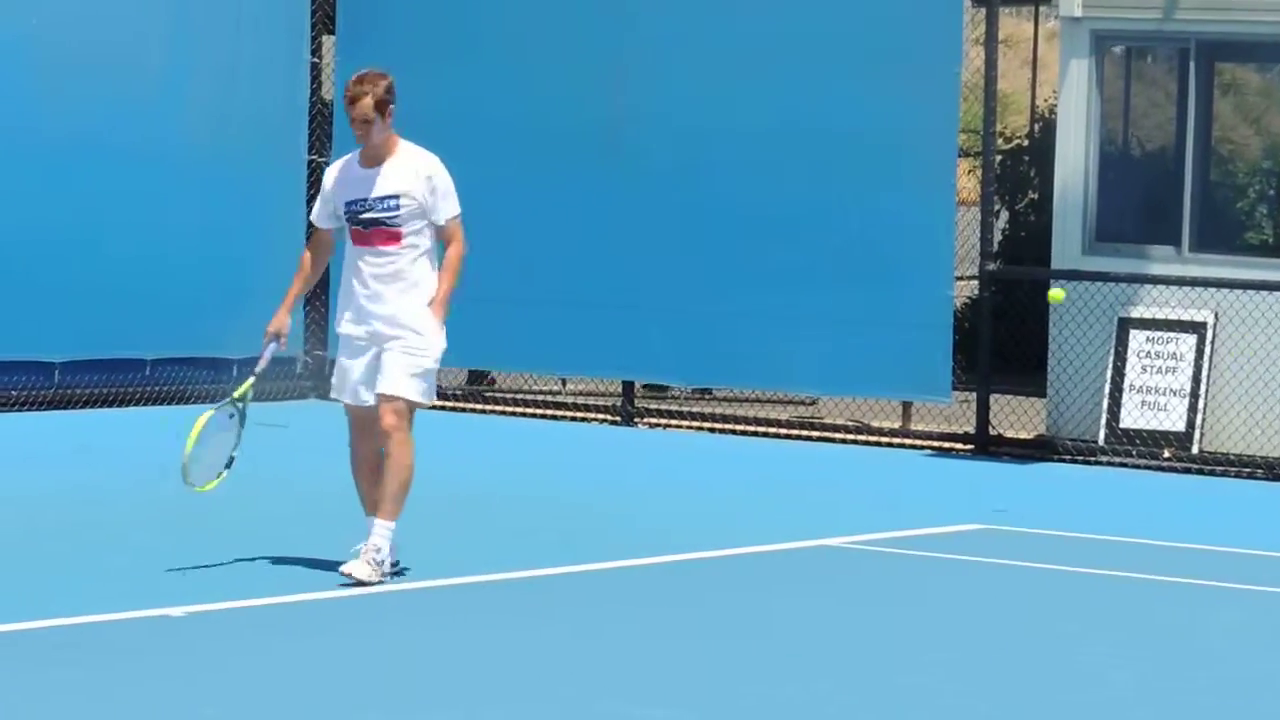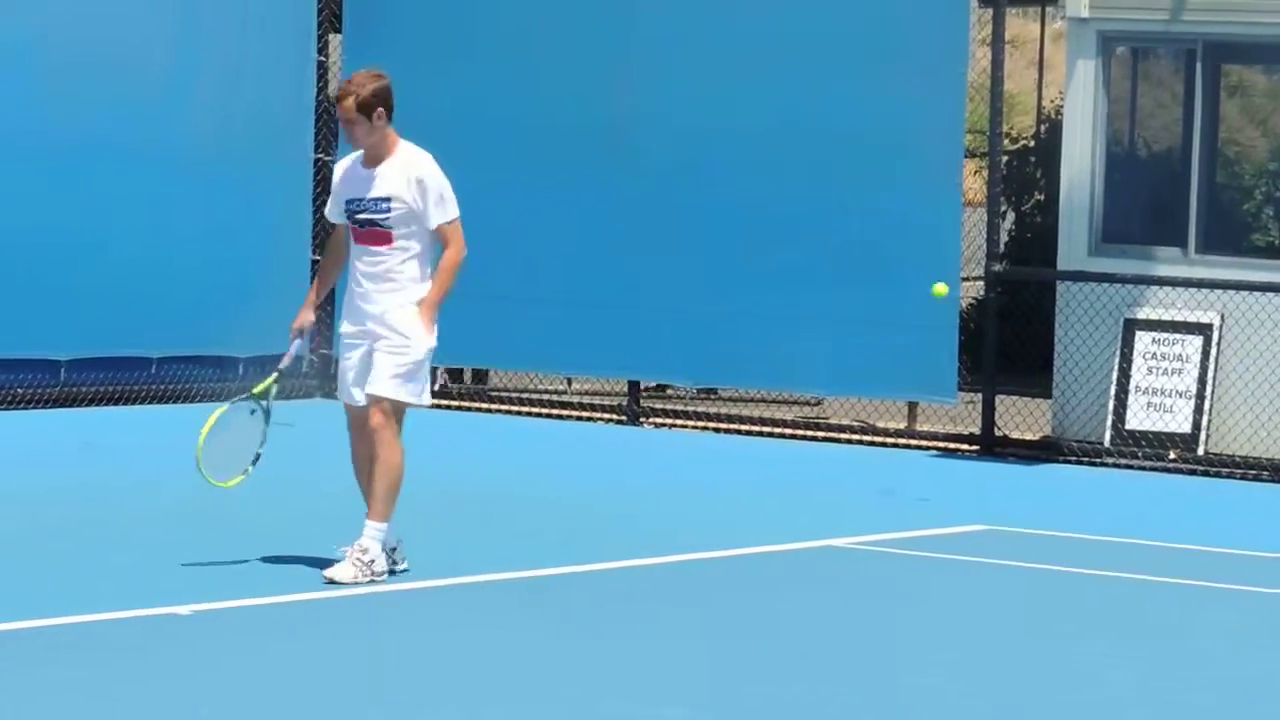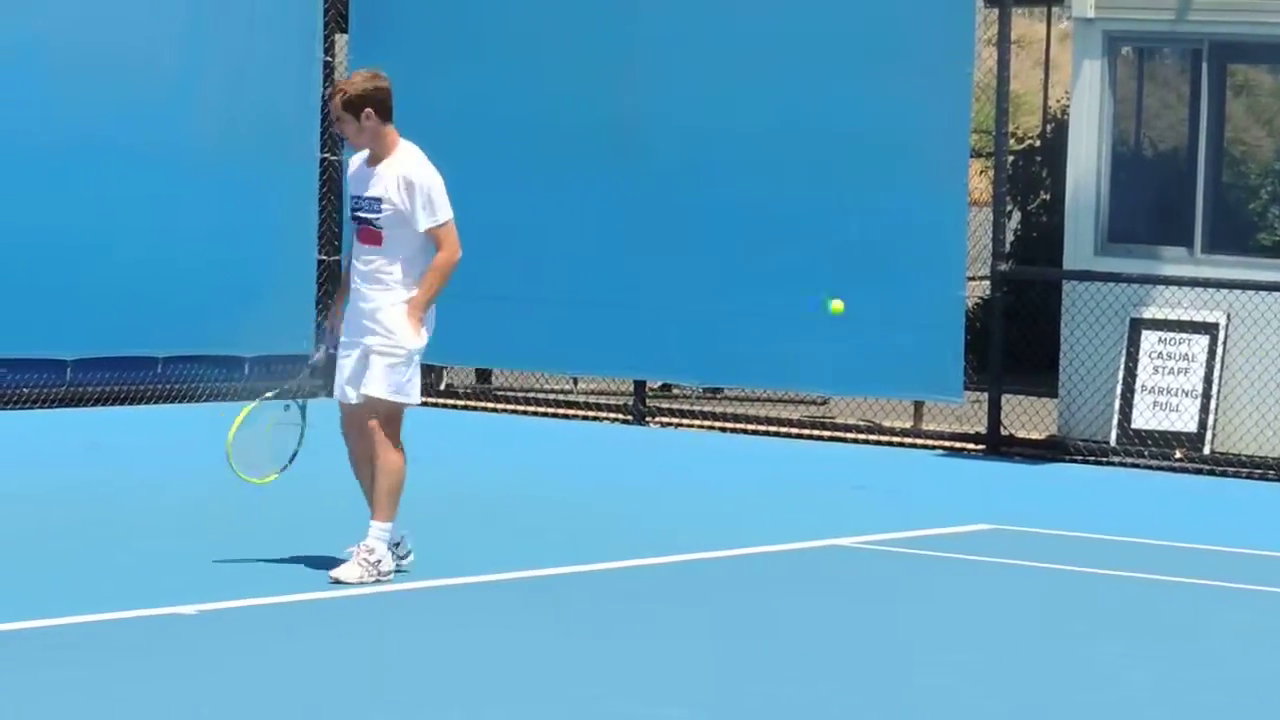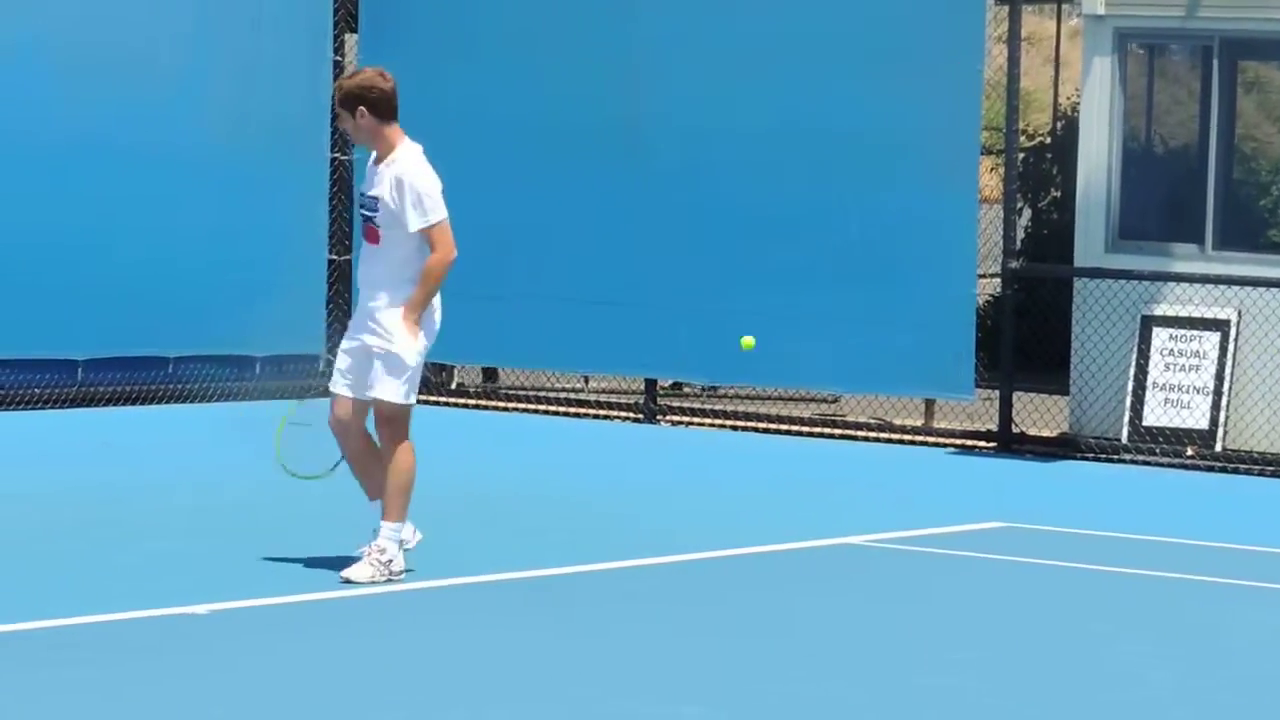
dt=0.1s
person 1, frame 1
left shoulder: (425, 169)
right shoulder: (337, 175)
left elbow: (455, 244)
right elbow: (318, 247)
left wrist: (435, 309)
right wrist: (286, 308)
left hip: (409, 320)
right hip: (356, 323)
left knee: (392, 426)
right knee: (361, 432)
left ankle: (380, 545)
right ankle: (377, 542)
person 1, frame 2
left shoulder: (421, 171)
right shoulder: (345, 172)
left elbow: (454, 248)
left wrist: (426, 311)
right wrist: (310, 304)
left hip: (406, 322)
right hip: (356, 322)
left knee: (380, 425)
right knee: (359, 431)
left ankle: (372, 547)
right ankle: (384, 540)
person 1, frame 3
left shoulder: (415, 172)
right shoulder: (357, 168)
left elbow: (449, 251)
left wrist: (412, 312)
right wrist: (343, 301)
left hip: (399, 320)
right hip: (360, 319)
left knee: (381, 426)
right knee: (354, 428)
left ankle: (378, 549)
right ankle: (390, 535)
person 1, frame 4
left shoulder: (411, 172)
right shoulder: (375, 165)
left elbow: (444, 252)
left wrist: (409, 314)
left hip: (400, 320)
right hip: (368, 316)
left knee: (390, 428)
right knee: (343, 419)
left ankle: (388, 549)
right ankle: (397, 528)
